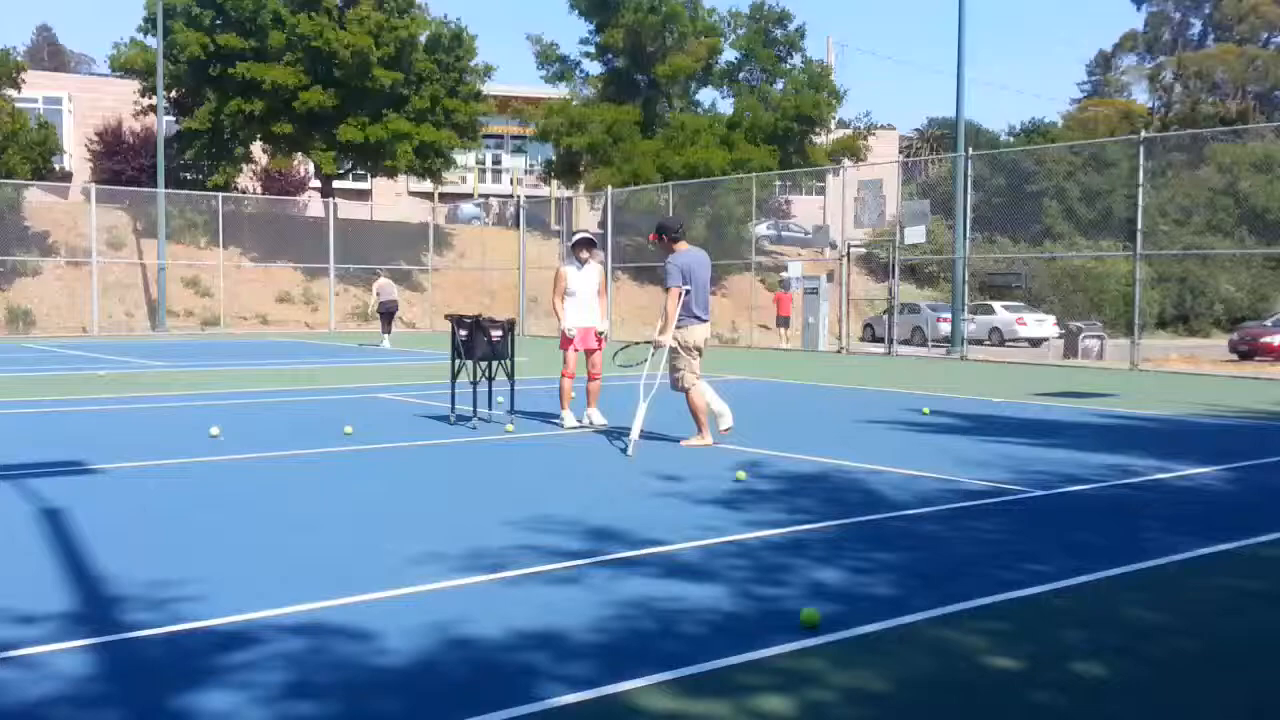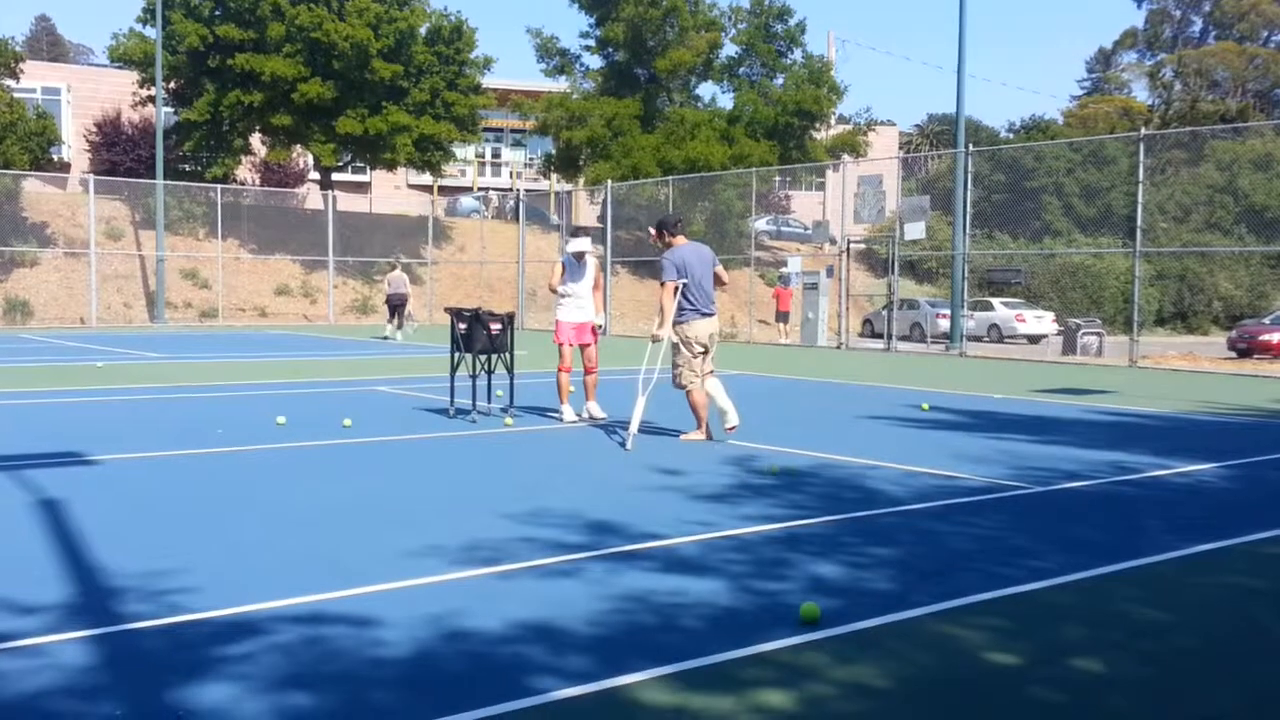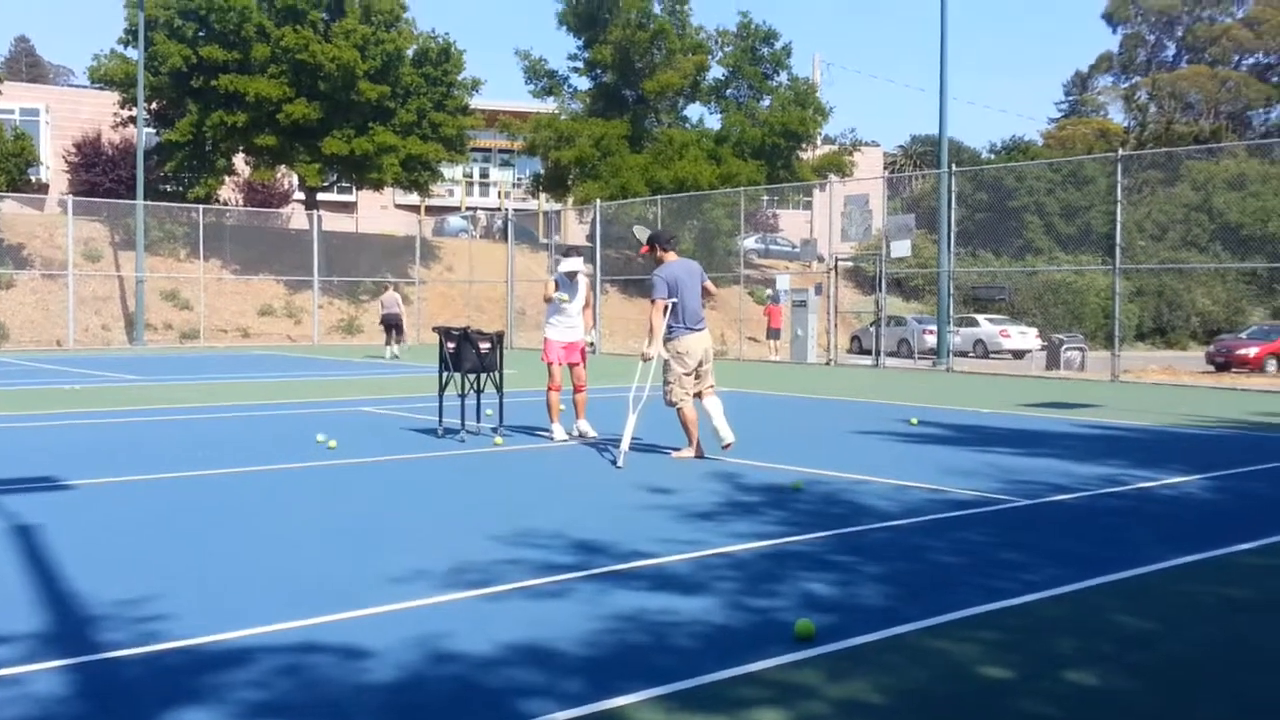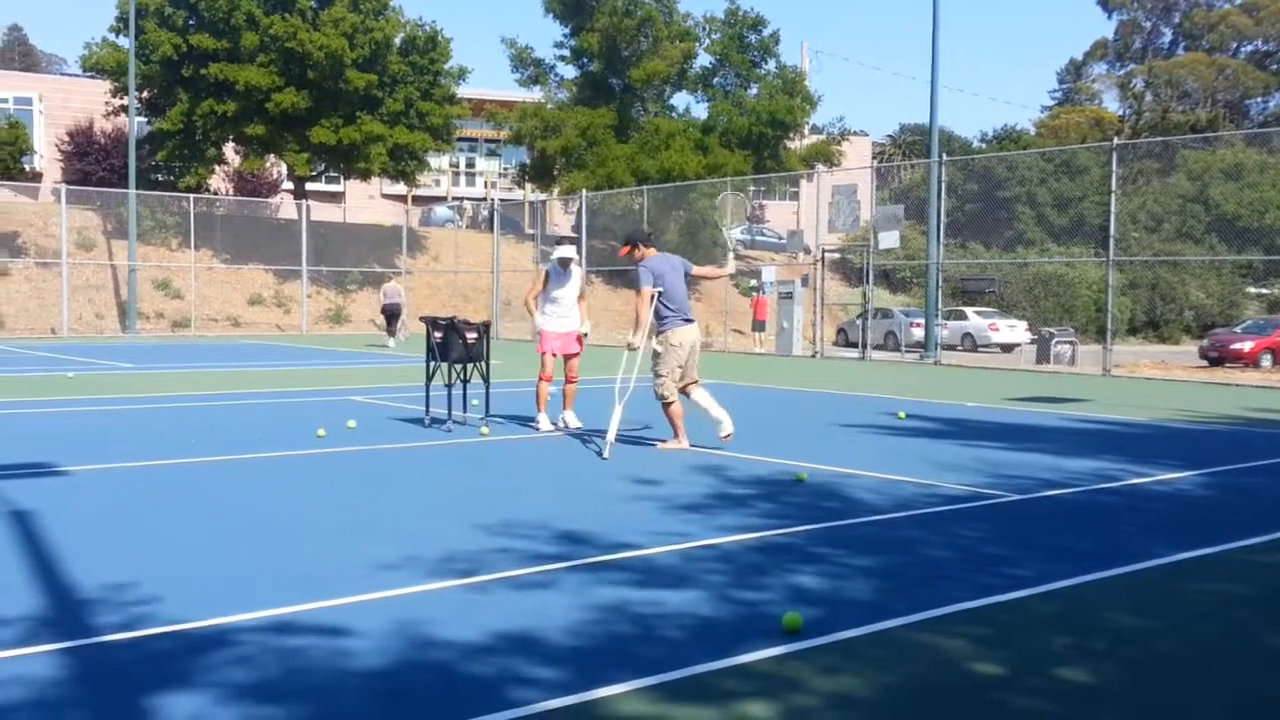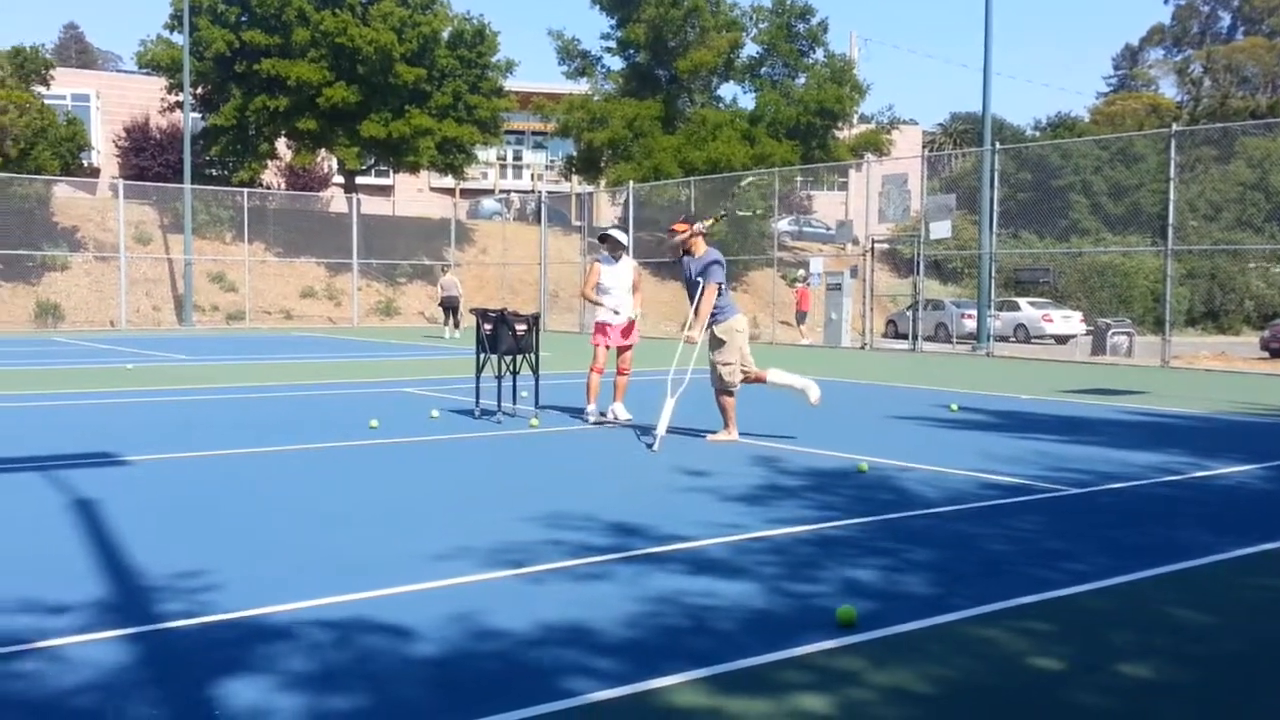
dt=0.7s
person 1, frame 1
left shoulder: (673, 262)
right shoulder: (702, 255)
left elbow: (673, 299)
left wrist: (666, 332)
left hip: (685, 329)
right hip: (703, 325)
left knee: (689, 384)
right knee: (693, 379)
left ankle: (704, 435)
right ankle: (721, 411)
person 1, frame 2
left shoulder: (669, 257)
right shoulder: (705, 250)
left elbow: (668, 294)
right elbow: (724, 279)
left wrist: (664, 327)
left hip: (689, 325)
right hip: (710, 321)
left knee: (690, 381)
right knee: (706, 373)
left ankle: (702, 430)
right ankle: (727, 411)
person 1, frame 3
left shoulder: (660, 274)
right shoulder: (694, 265)
left elbow: (657, 311)
right elbow: (712, 291)
left wrist: (653, 345)
left hip: (681, 342)
right hip: (703, 336)
left knee: (681, 398)
right knee: (706, 389)
left ankle: (694, 447)
right ankle: (723, 430)
person 1, frame 4
left shoulder: (645, 266)
right shoulder: (674, 260)
left elbow: (644, 301)
right elbow: (702, 271)
left wrist: (637, 335)
right wrist: (727, 270)
left hip: (672, 334)
right hip: (691, 329)
left knee: (667, 391)
right knee: (689, 384)
left ankle: (680, 438)
right ankle: (719, 415)
person 1, frame 5
left shoulder: (712, 258)
right shoulder: (685, 256)
left elbow: (708, 296)
right elbow: (672, 242)
left wrist: (695, 329)
right wrist: (687, 235)
left hip: (727, 324)
right hip: (718, 327)
left knee: (723, 382)
right knee: (749, 373)
left ankle: (730, 430)
right ankle: (800, 383)
person 2, frame 1
left shoulder: (598, 269)
right shoulder: (564, 271)
right elbow: (556, 299)
left wrist: (604, 321)
right wrist: (563, 323)
left hip: (593, 326)
right hip: (573, 327)
left knee: (595, 371)
right knee: (569, 370)
left ankle: (591, 412)
right ankle: (566, 414)
person 2, frame 2
left shoulder: (594, 263)
right shoulder: (562, 264)
right elbow: (552, 284)
left wrist: (600, 314)
right wrist: (558, 289)
left hip: (588, 320)
right hip: (566, 319)
left knee: (591, 364)
right knee: (565, 364)
left ankle: (591, 405)
right ankle: (565, 407)
person 2, frame 3
left shoulder: (585, 282)
right shoulder: (554, 282)
right elbow: (546, 297)
left wrist: (589, 331)
right wrist: (553, 297)
left hip: (576, 338)
right hip: (555, 337)
left knee: (580, 383)
right knee: (555, 383)
left ankle: (580, 424)
right ankle: (555, 426)
person 2, frame 4
left shoulder: (579, 273)
right shoulder: (547, 273)
right elbow: (529, 298)
left wrist: (585, 321)
right wrist: (535, 315)
left hip: (573, 329)
right hip: (550, 329)
left knee: (572, 374)
right knee: (546, 373)
left ankle: (567, 415)
right ankle: (542, 416)
person 2, frame 5
left shoulder: (632, 265)
right shoulder: (599, 264)
left elbow: (637, 291)
right elbow: (586, 292)
left wrist: (636, 308)
right wrist: (605, 303)
left hip: (626, 322)
right hip: (605, 322)
left knee: (624, 367)
right knee: (598, 364)
left ankle: (617, 406)
right ankle: (591, 408)
